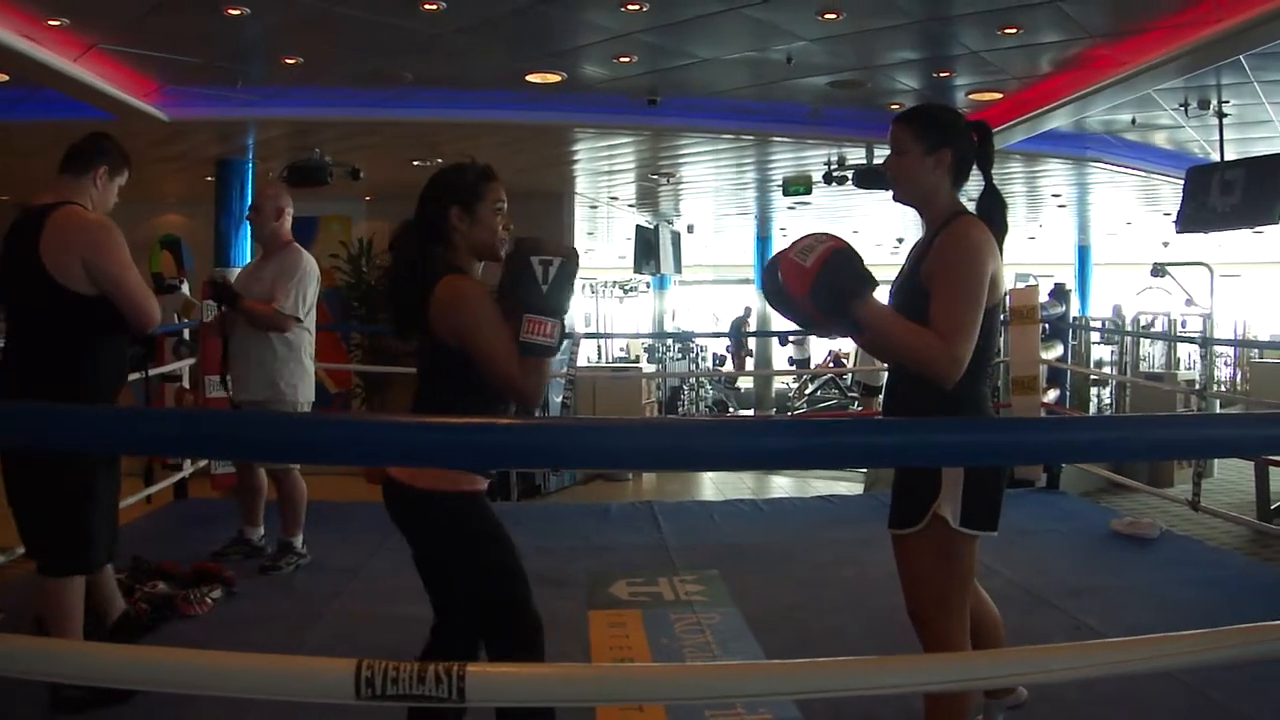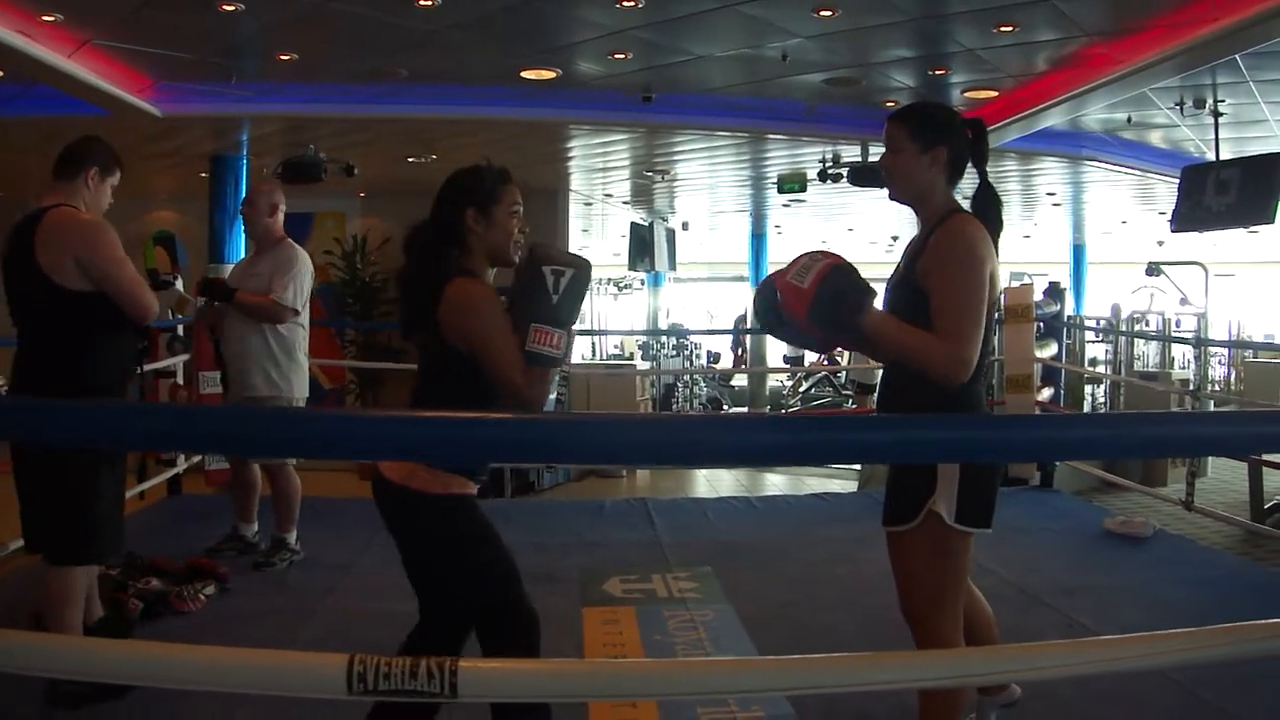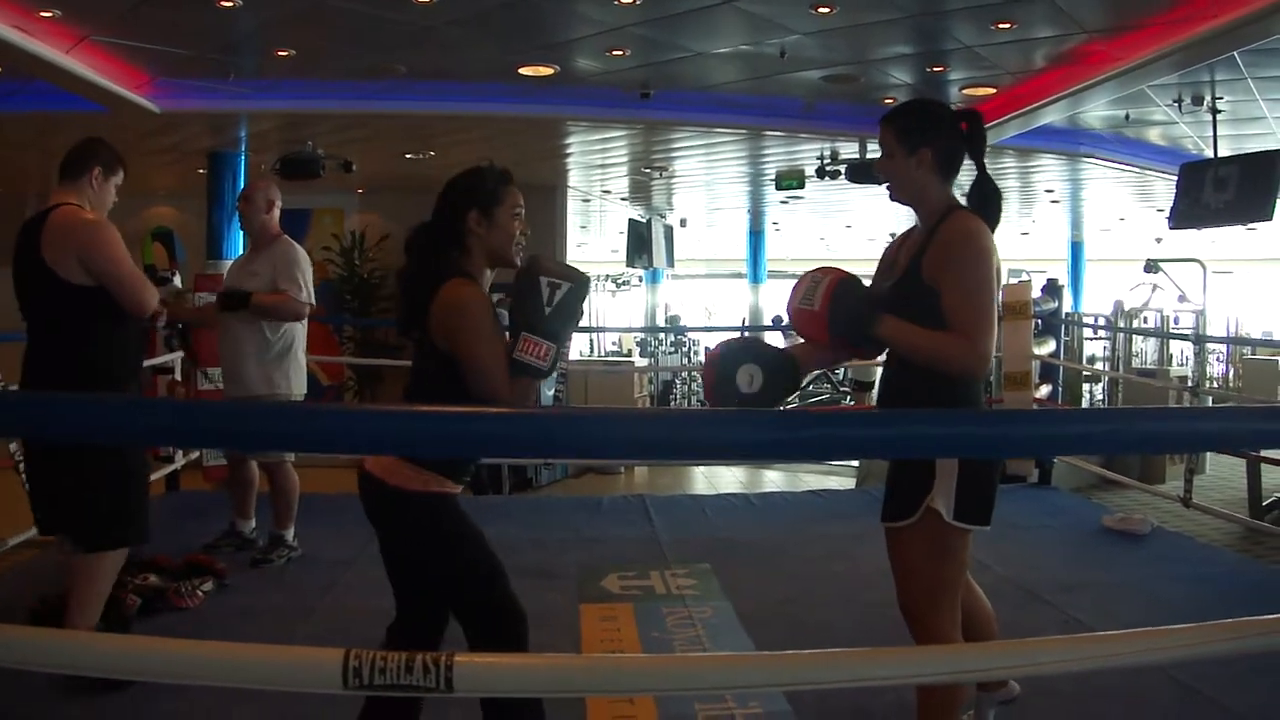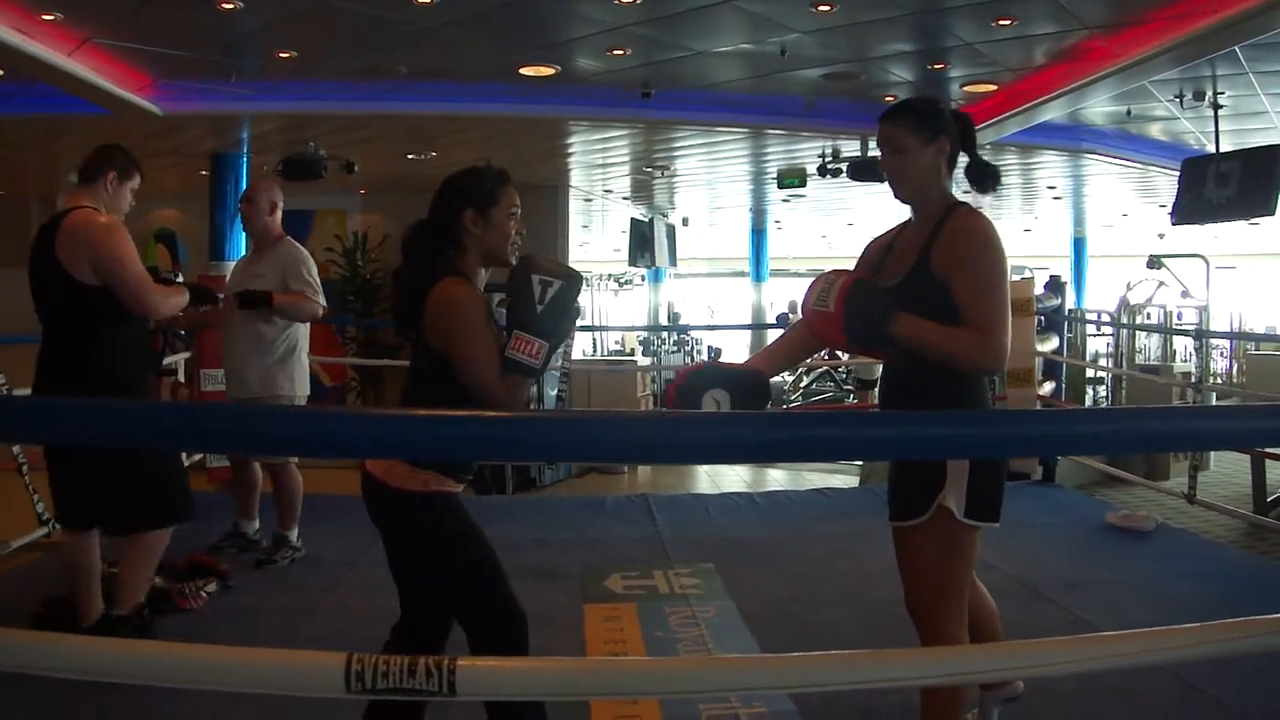
dt=0.2s
person 1, frame 1
left shoulder: (965, 240)
right shoulder: (932, 242)
left elbow: (946, 360)
left wrist: (857, 303)
right wrist: (841, 314)
left knee: (935, 614)
right knee: (952, 593)
person 1, frame 2
left shoulder: (961, 238)
right shoulder: (927, 240)
left elbow: (953, 361)
left wrist: (858, 314)
right wrist: (836, 325)
left knee: (929, 610)
right knee: (945, 590)
person 1, frame 3
left shoulder: (964, 235)
right shoulder: (909, 243)
left elbow: (974, 357)
right elbow: (867, 340)
left wrist: (874, 319)
right wrist: (786, 361)
left knee: (928, 606)
right knee: (946, 585)
person 1, frame 4
left shoulder: (968, 233)
right shoulder: (892, 244)
left elbow: (989, 352)
right elbow: (825, 324)
left wrist: (891, 321)
right wrist: (750, 372)
left knee: (934, 604)
right knee: (949, 584)
person 2, frame 1
left shoulder: (453, 288)
right shoulder: (461, 292)
left elbow: (492, 380)
right elbow: (527, 389)
left wrist: (531, 304)
right wrist: (541, 304)
left hip: (427, 486)
right hip: (444, 492)
left knee: (461, 624)
right knee: (517, 631)
person 2, frame 2
left shoulder: (456, 289)
right shoulder: (473, 296)
left elbow: (487, 383)
right elbow: (529, 396)
left wrist: (535, 311)
right wrist: (552, 313)
left hip: (413, 483)
right hip: (433, 493)
left knee: (445, 620)
right knee: (513, 628)
person 2, frame 3
left shoulder: (459, 291)
right shoulder: (465, 299)
left elbow: (482, 390)
right elbow: (508, 404)
left wrist: (540, 320)
right wrist: (543, 324)
left hip: (400, 483)
right hip: (414, 491)
left knee: (421, 620)
right knee: (499, 623)
person 2, frame 4
left shoulder: (460, 290)
right shoulder: (458, 297)
left elbow: (484, 387)
right elbow: (500, 402)
left wrist: (537, 324)
right wrist: (535, 323)
left hip: (405, 483)
right hip: (418, 491)
left knee: (426, 619)
right knee: (499, 624)
person 3, frame 1
right shoulder: (90, 229)
right elbow: (148, 317)
left wrist: (111, 315)
right wrist: (124, 300)
right hip: (70, 408)
left knee: (85, 523)
right knee: (69, 544)
left ankle: (114, 618)
right ankle: (72, 679)
person 3, frame 2
right shoulder: (83, 229)
right elbow: (147, 309)
left wrist: (110, 302)
right wrist: (126, 296)
right hip: (80, 404)
left knee: (82, 525)
right knee: (74, 539)
left ankle: (90, 622)
right ankle: (68, 673)
person 3, frame 3
left shoulder: (33, 231)
right shoulder: (86, 227)
right elbow: (144, 302)
left wrist: (120, 292)
right wrist: (149, 289)
left hip: (52, 393)
right hip: (93, 398)
left knee: (78, 520)
right knee: (113, 526)
left ankle: (86, 618)
person 3, frame 4
left shoulder: (49, 232)
right shoulder: (99, 229)
right elbow: (150, 305)
left wrist: (164, 292)
right wrist: (186, 295)
left hip: (65, 392)
right hip: (109, 396)
left knee: (83, 515)
right knee: (158, 506)
left ankle: (90, 620)
right ankle: (123, 615)
person 4, frame 1
left shoulder: (298, 262)
right shoulder: (255, 265)
left elbow: (282, 319)
right elbow: (241, 315)
left wrist: (233, 300)
right wrist: (224, 309)
left hip: (282, 389)
right hip: (247, 386)
left knee: (282, 467)
right knee: (245, 461)
left ankle: (294, 545)
right ankle: (251, 535)
person 4, frame 2
left shoulder: (292, 257)
right shoulder: (248, 260)
left elbow: (279, 310)
right elbow: (233, 314)
left wrist: (227, 294)
right wrist: (213, 312)
left hip: (277, 384)
right hip: (241, 381)
left knee: (276, 463)
right knee: (239, 457)
left ankle: (287, 541)
right ankle: (245, 532)
person 4, frame 3
left shoulder: (290, 253)
right shoulder: (244, 259)
left elbow: (297, 307)
right elbow: (225, 312)
left wrist: (245, 300)
right wrist: (179, 313)
left hip: (275, 381)
right hip: (239, 379)
left knee: (275, 459)
right knee: (237, 454)
left ankle: (285, 538)
right ankle: (243, 528)
person 4, frame 4
left shoulder: (293, 255)
right shoulder: (246, 260)
left elbow: (313, 307)
right elbow: (235, 312)
left wrist: (266, 300)
left hip: (278, 383)
right hip: (241, 381)
left knee: (279, 460)
right knee: (240, 455)
left ankle: (289, 538)
right ankle: (246, 529)
